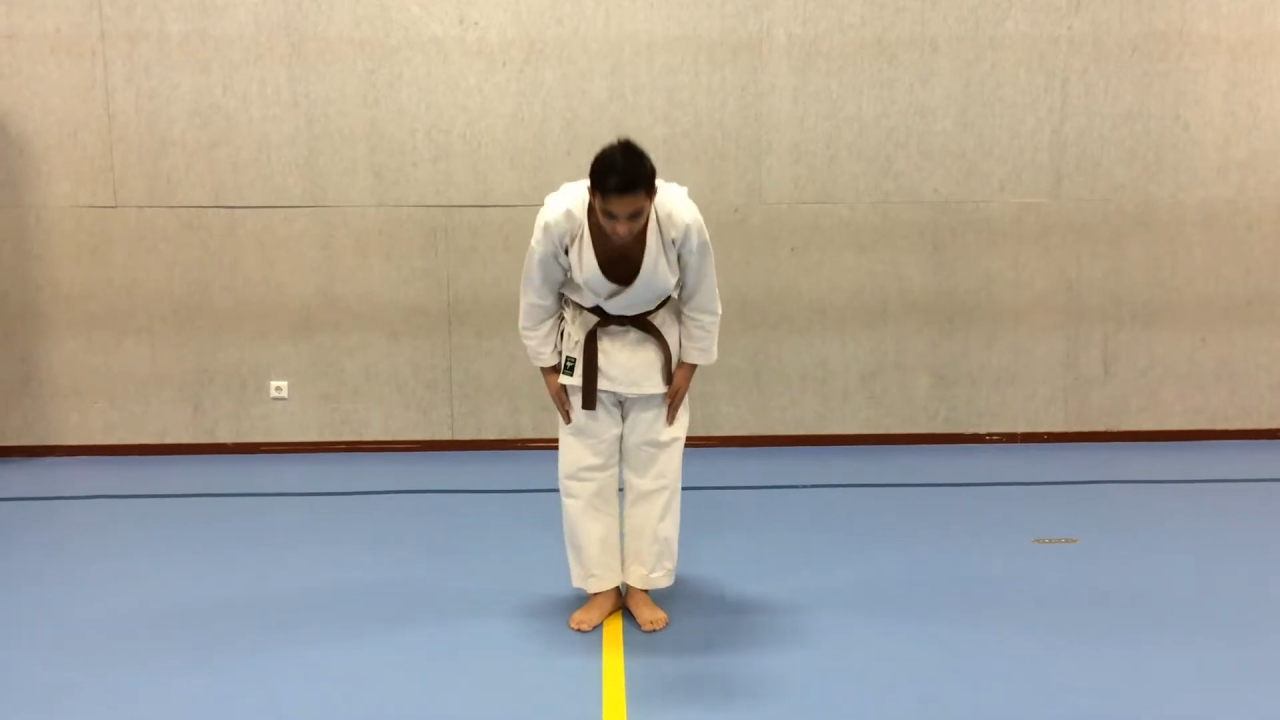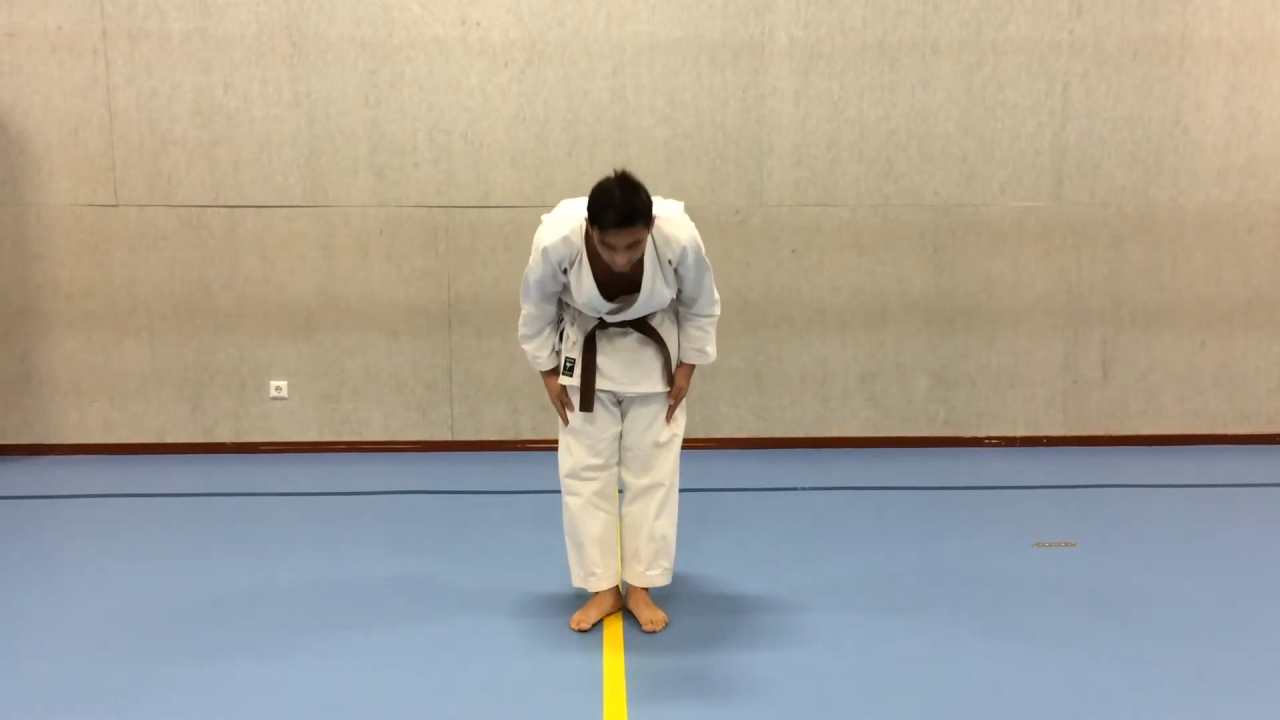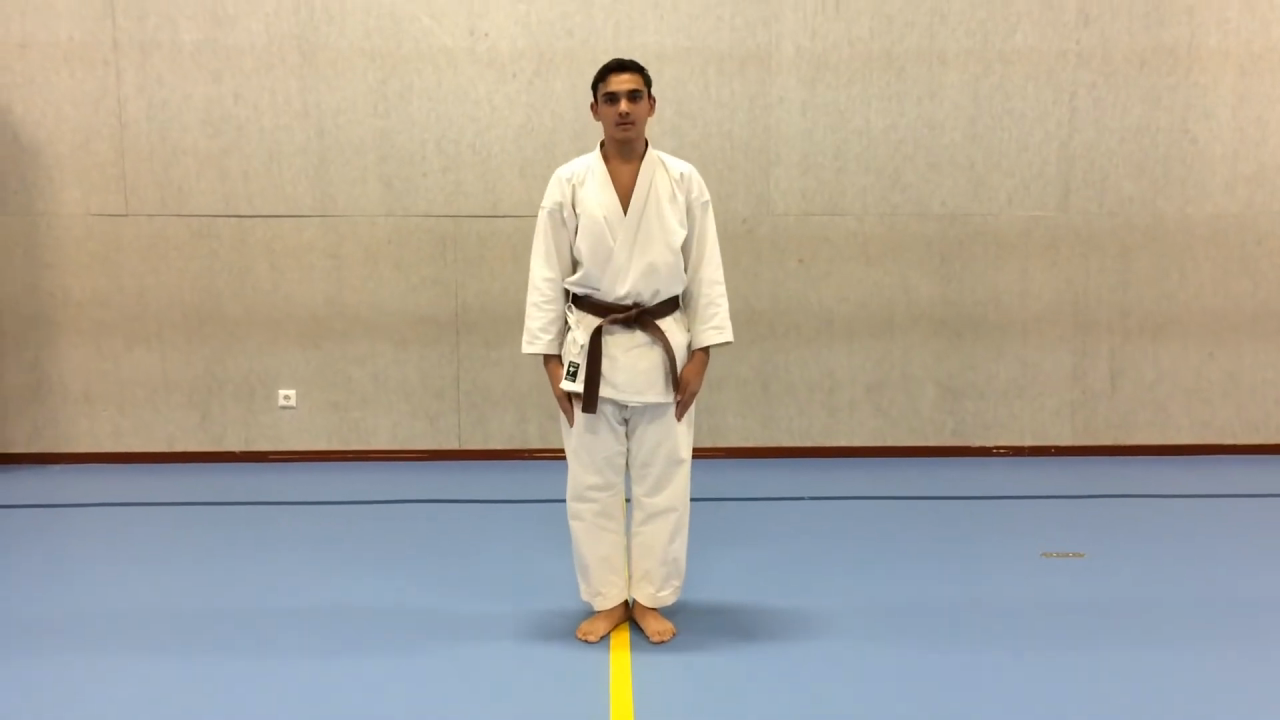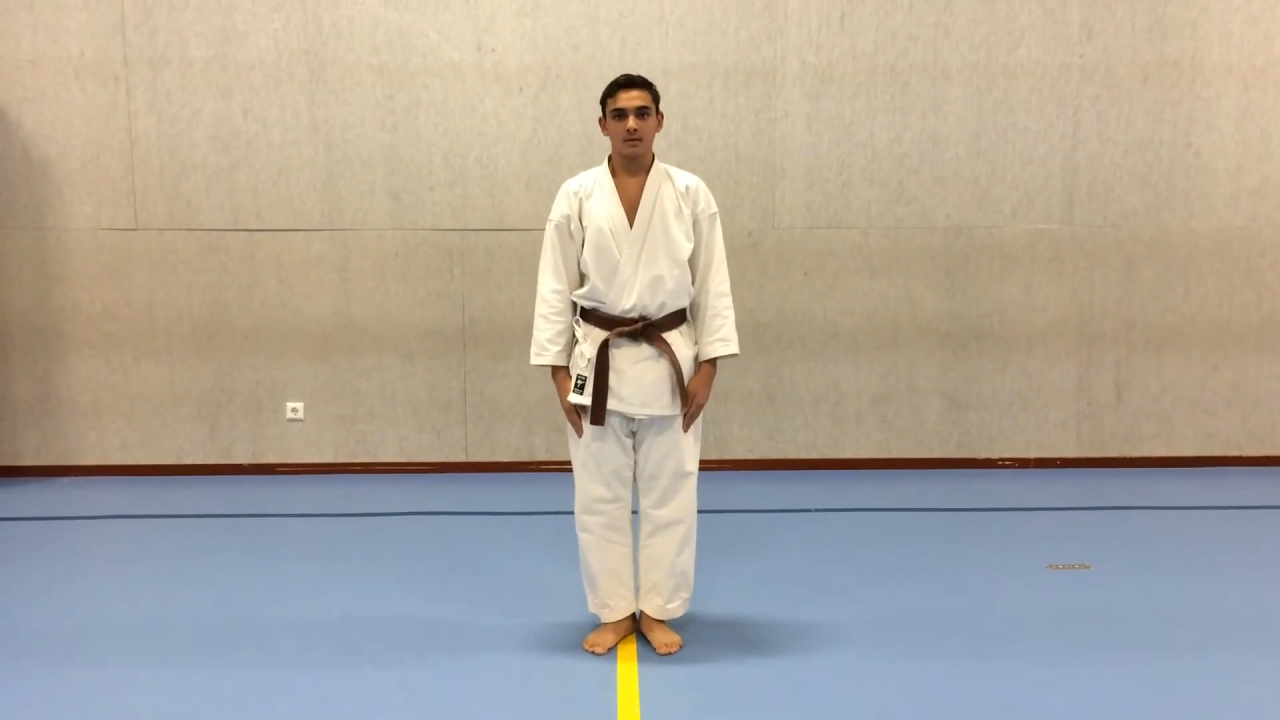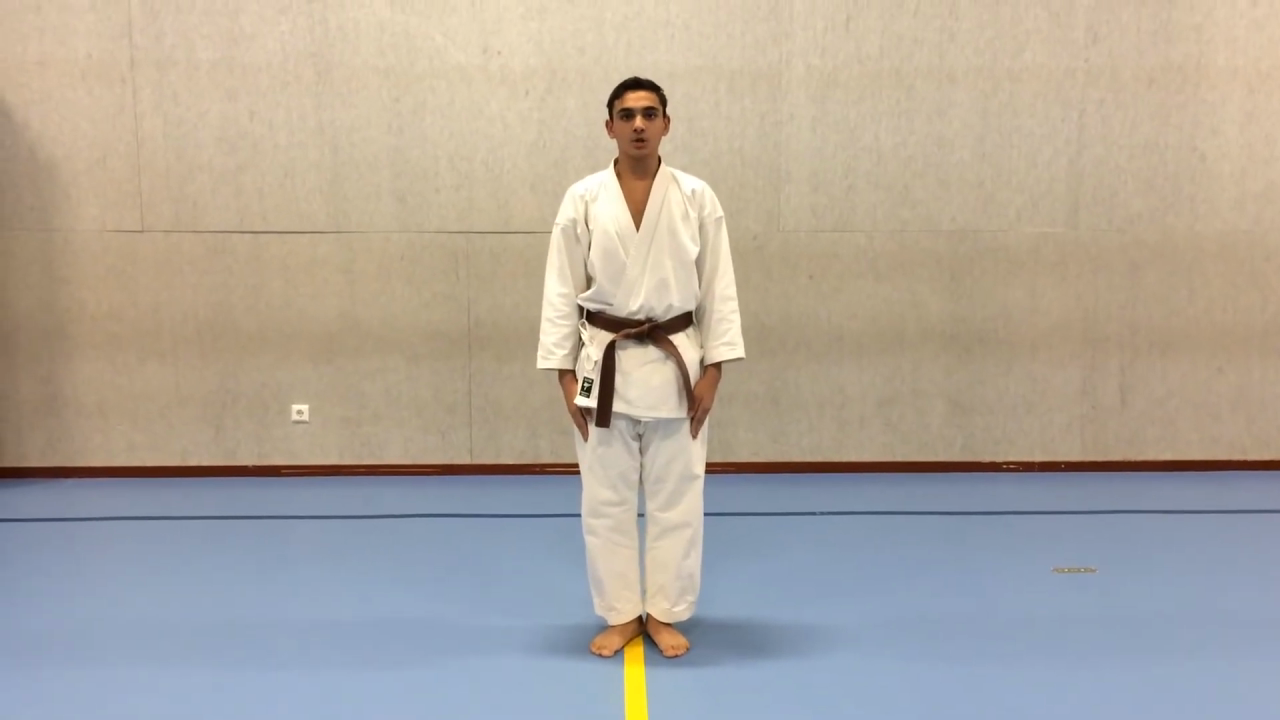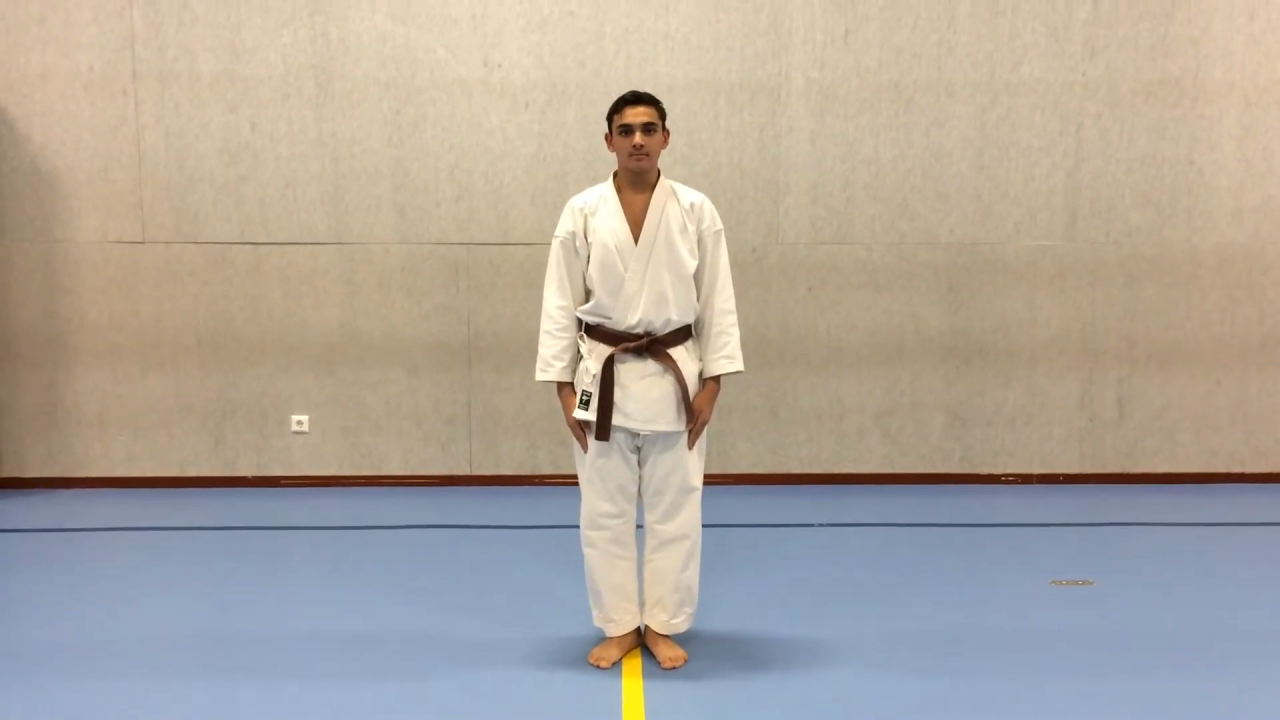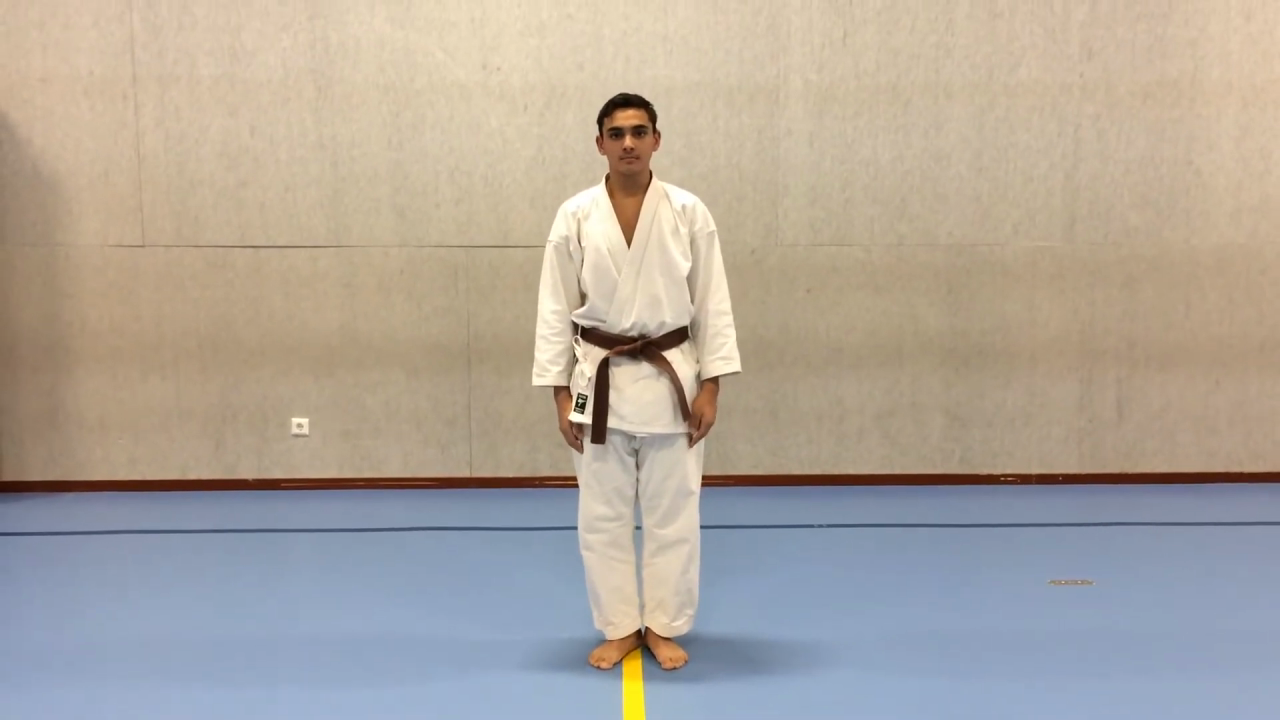
dt=0.7s
person 1, frame 1
left shoulder: (683, 219)
right shoulder: (558, 219)
left elbow: (702, 303)
right elbow: (537, 300)
left wrist: (687, 366)
right wrist: (549, 369)
left hip: (656, 345)
right hip: (586, 346)
left knee: (654, 469)
right knee: (585, 469)
left ankle: (640, 586)
right ankle: (602, 587)
person 1, frame 2
left shoulder: (679, 236)
right shoulder: (555, 240)
left elbow: (701, 306)
right elbow: (537, 309)
left wrist: (687, 368)
right wrist: (548, 373)
left hip: (654, 348)
right hip: (585, 350)
left knee: (653, 469)
right knee: (585, 469)
left ankle: (640, 587)
right ankle: (602, 587)
person 1, frame 3
left shoulder: (683, 179)
right shoulder: (569, 181)
left elbow: (705, 271)
right elbow: (547, 274)
left wrist: (701, 354)
right wrist: (550, 359)
left hip: (662, 347)
right hip: (590, 347)
left knee: (663, 483)
right knee: (592, 484)
left ankle: (650, 599)
right ankle: (607, 600)
person 1, frame 4
left shoulder: (690, 193)
right shoulder: (576, 195)
left elbow: (712, 283)
right elbow: (555, 286)
left wrist: (707, 365)
right wrist: (559, 370)
left hip: (669, 359)
right hip: (598, 359)
left knee: (670, 495)
right knee: (600, 496)
left ankle: (659, 611)
right ankle: (613, 611)
person 1, frame 5
left shoulder: (696, 197)
right shoulder: (583, 198)
left elbow: (718, 287)
right elbow: (562, 291)
left wrist: (713, 370)
right wrist: (566, 375)
left hip: (675, 362)
right hip: (605, 362)
left knee: (677, 498)
right knee: (607, 499)
left ankle: (665, 614)
right ankle: (621, 614)
person 1, frame 6
left shoulder: (695, 210)
right shoulder: (582, 211)
left elbow: (717, 301)
right elbow: (560, 303)
left wrist: (712, 382)
right wrist: (564, 387)
left hip: (673, 375)
right hip: (603, 375)
left knee: (675, 510)
right knee: (605, 511)
left ankle: (662, 625)
right ankle: (618, 625)
person 1, frame 7
left shoulder: (688, 212)
right shoulder: (574, 216)
left elbow: (712, 302)
right elbow: (556, 308)
left wrist: (709, 387)
right wrist: (560, 393)
left hip: (670, 378)
right hip: (598, 379)
left knee: (673, 513)
right knee: (604, 515)
left ankle: (663, 627)
right ankle: (619, 628)
